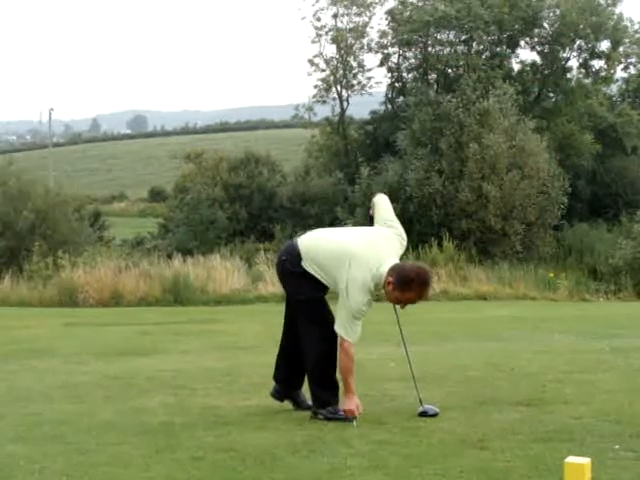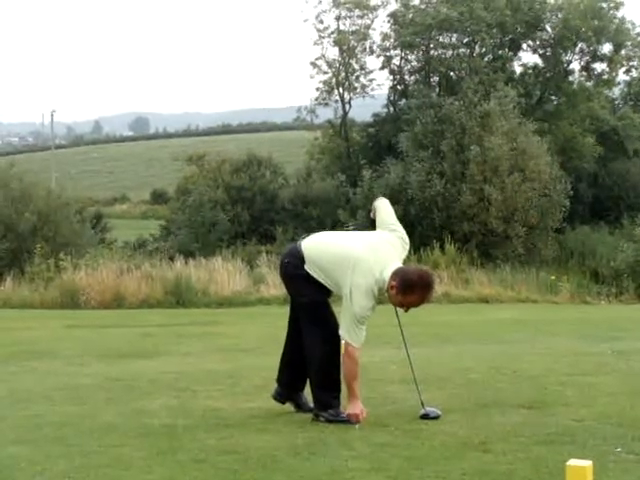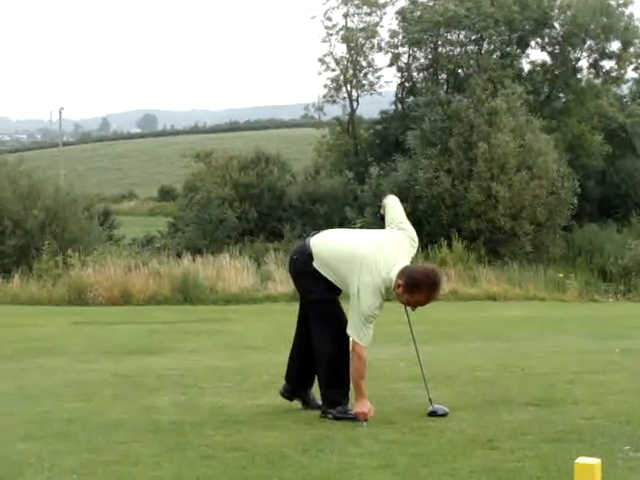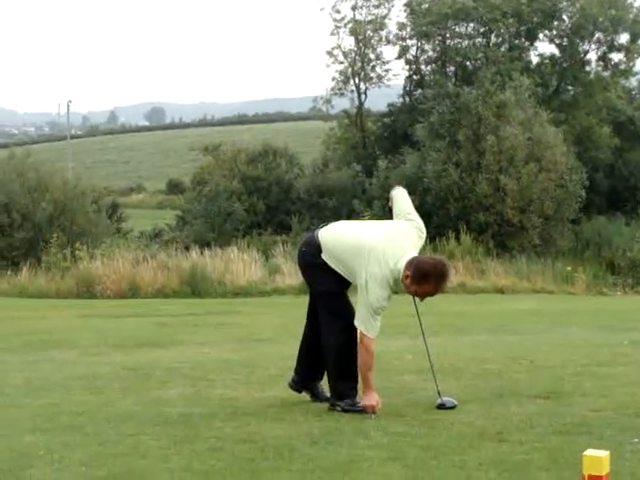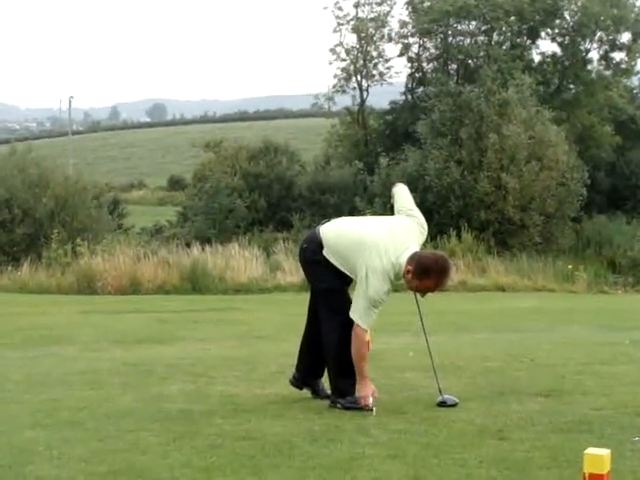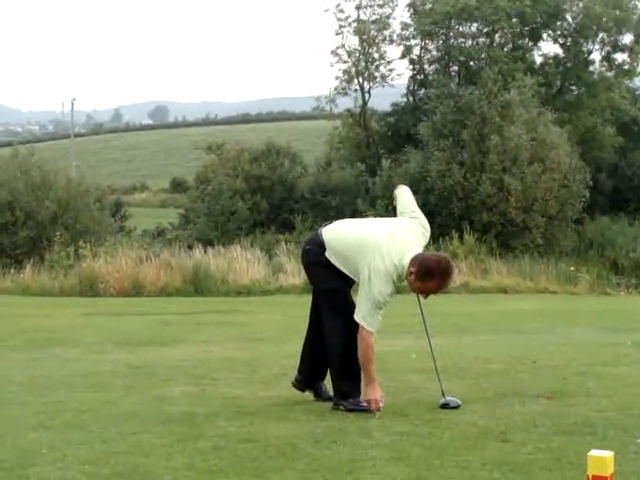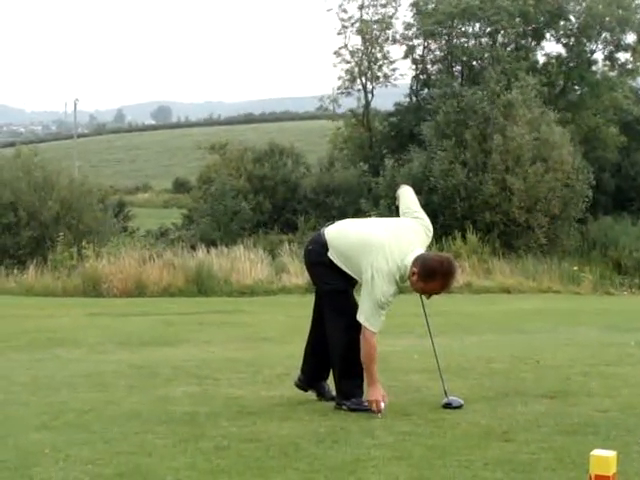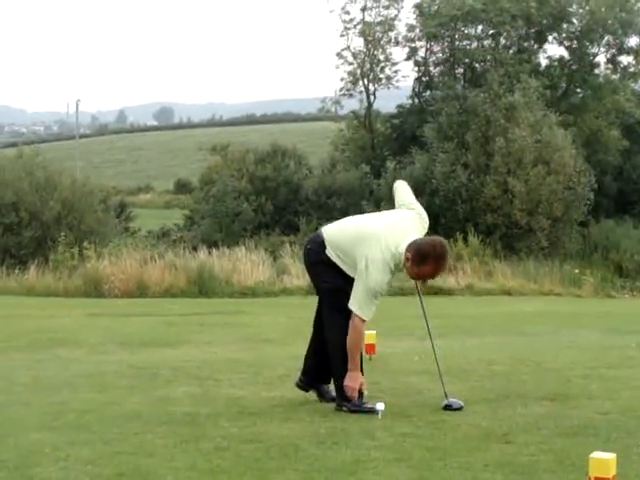
dt=0.4s
person 1, frame 1
left shoulder: (397, 238)
right shoulder: (360, 286)
left elbow: (379, 199)
right elbow: (346, 344)
right wrist: (350, 395)
left hip: (307, 254)
right hip: (295, 265)
left knee: (300, 326)
right knee: (323, 332)
left ankle: (286, 386)
right ankle: (324, 403)
person 1, frame 2
left shoulder: (400, 242)
right shoulder: (364, 291)
left elbow: (380, 203)
right elbow: (350, 348)
right wrist: (354, 400)
left hip: (311, 257)
right hip: (298, 267)
left knee: (304, 328)
right knee: (326, 335)
left ankle: (288, 388)
right ankle: (326, 406)
person 1, frame 3
left shoulder: (408, 241)
right shoulder: (371, 290)
left elbow: (390, 200)
right elbow: (358, 347)
right wrist: (361, 399)
left hip: (322, 256)
right hip: (307, 264)
left knee: (313, 325)
right knee: (334, 332)
left ankle: (296, 385)
right ankle: (334, 403)
person 1, frame 4
left shoulder: (416, 232)
right shoulder: (378, 282)
left elbow: (397, 192)
right elbow: (366, 338)
right wrist: (369, 392)
left hip: (331, 247)
right hip: (316, 256)
left knee: (323, 317)
right knee: (342, 324)
left ankle: (305, 378)
right ankle: (343, 396)
person 1, frame 5
left shoulder: (417, 227)
right shoulder: (379, 277)
left elbow: (399, 188)
right elbow: (359, 330)
right wrist: (363, 382)
left hip: (333, 246)
right hip: (317, 253)
left knee: (324, 314)
right knee: (341, 321)
left ankle: (306, 375)
right ankle: (343, 393)
person 1, frame 6
left shoulder: (420, 229)
right shoulder: (382, 278)
left elbow: (401, 191)
right elbow: (364, 333)
right wrist: (371, 385)
left hip: (335, 247)
right hip: (320, 255)
left knee: (326, 317)
right knee: (344, 322)
left ankle: (308, 377)
right ankle: (346, 395)
person 1, frame 7
left shoulder: (423, 230)
right shoulder: (385, 279)
left elbow: (404, 191)
right elbow: (367, 333)
right wrist: (373, 385)
left hip: (337, 246)
right hip: (322, 255)
left knee: (328, 317)
right knee: (346, 323)
left ankle: (311, 377)
right ankle: (348, 395)
person 1, frame 8
left shoulder: (419, 222)
right shoulder: (379, 268)
left elbow: (400, 184)
right elbow: (357, 321)
right wrist: (354, 371)
left hip: (338, 249)
right hip: (323, 256)
left knee: (330, 319)
right knee: (341, 322)
left ankle: (313, 379)
right ankle: (348, 396)
